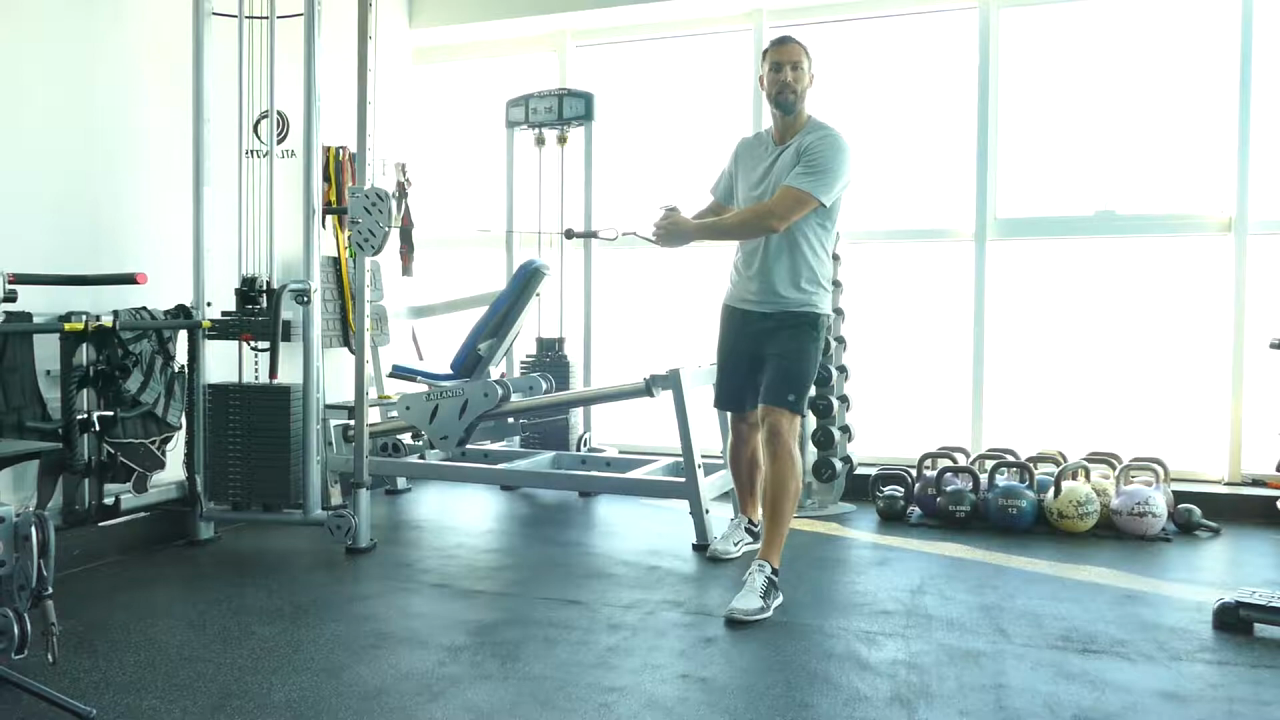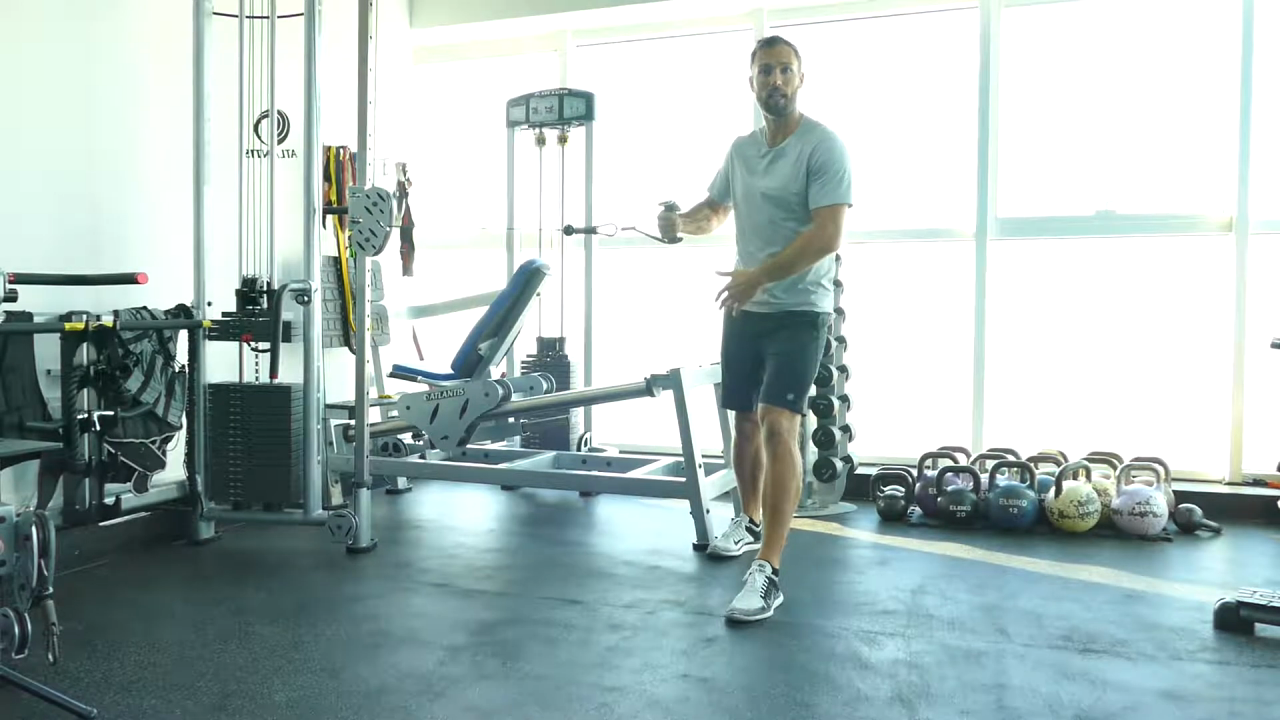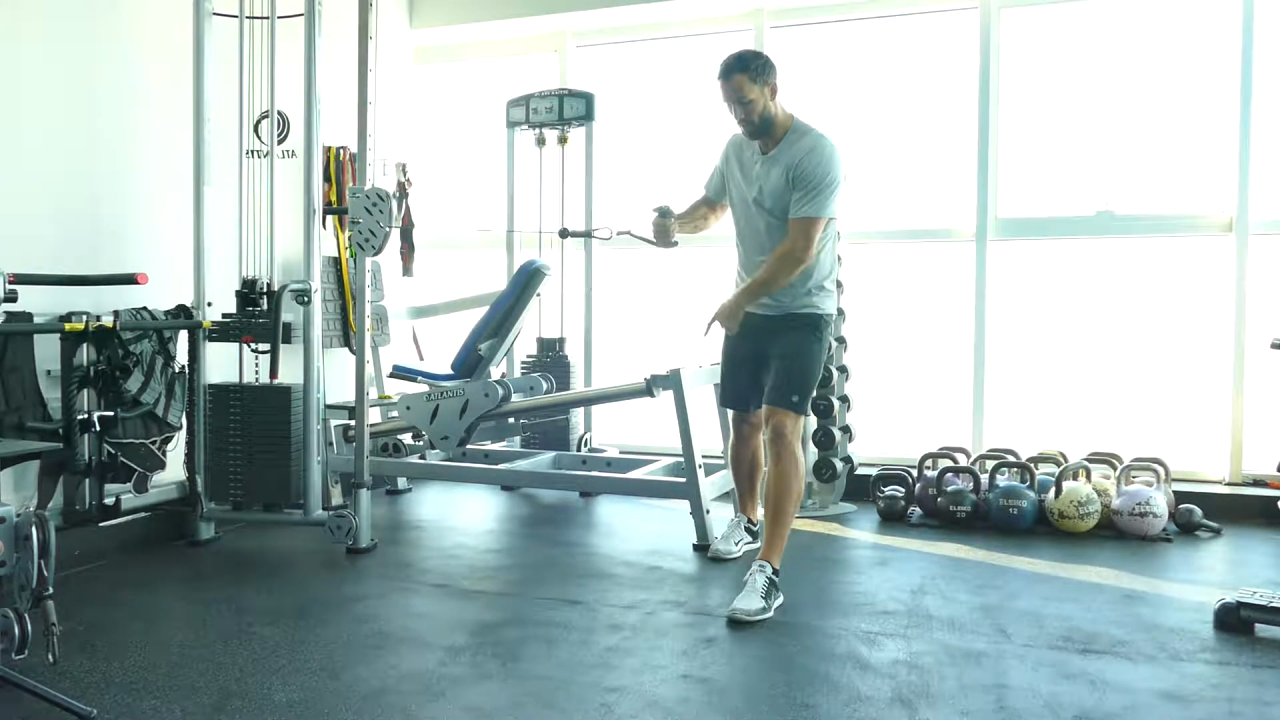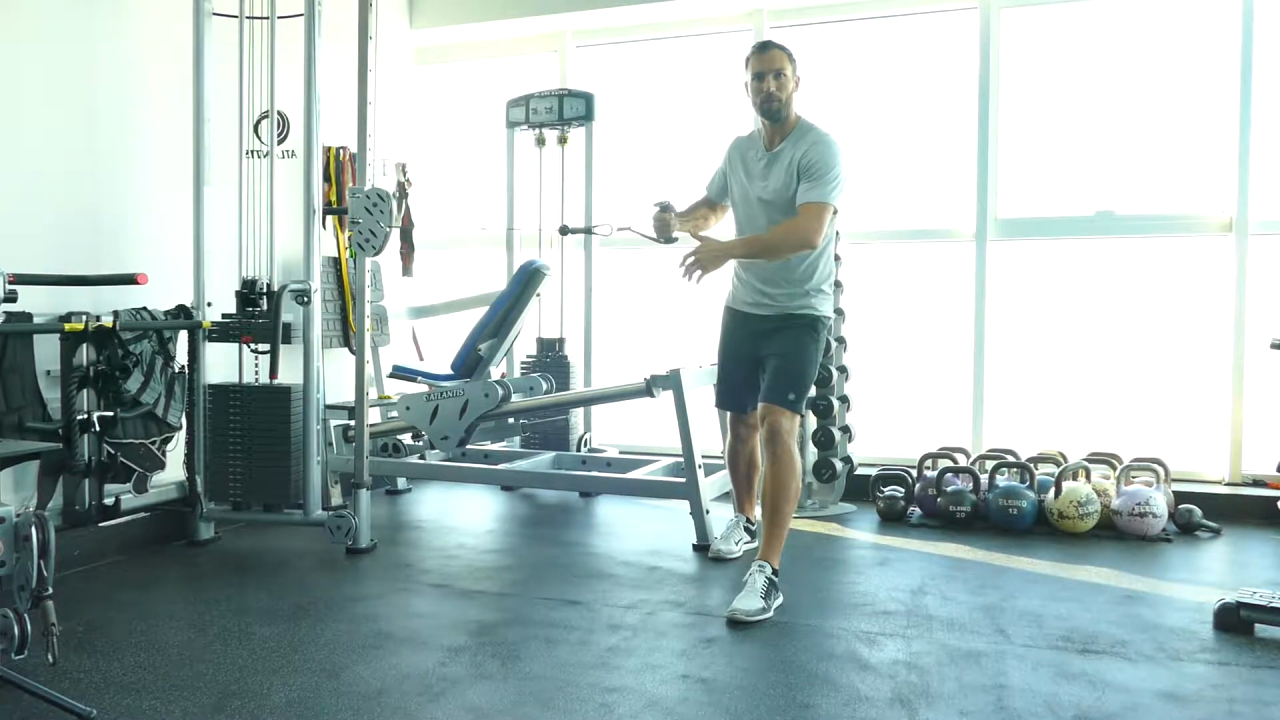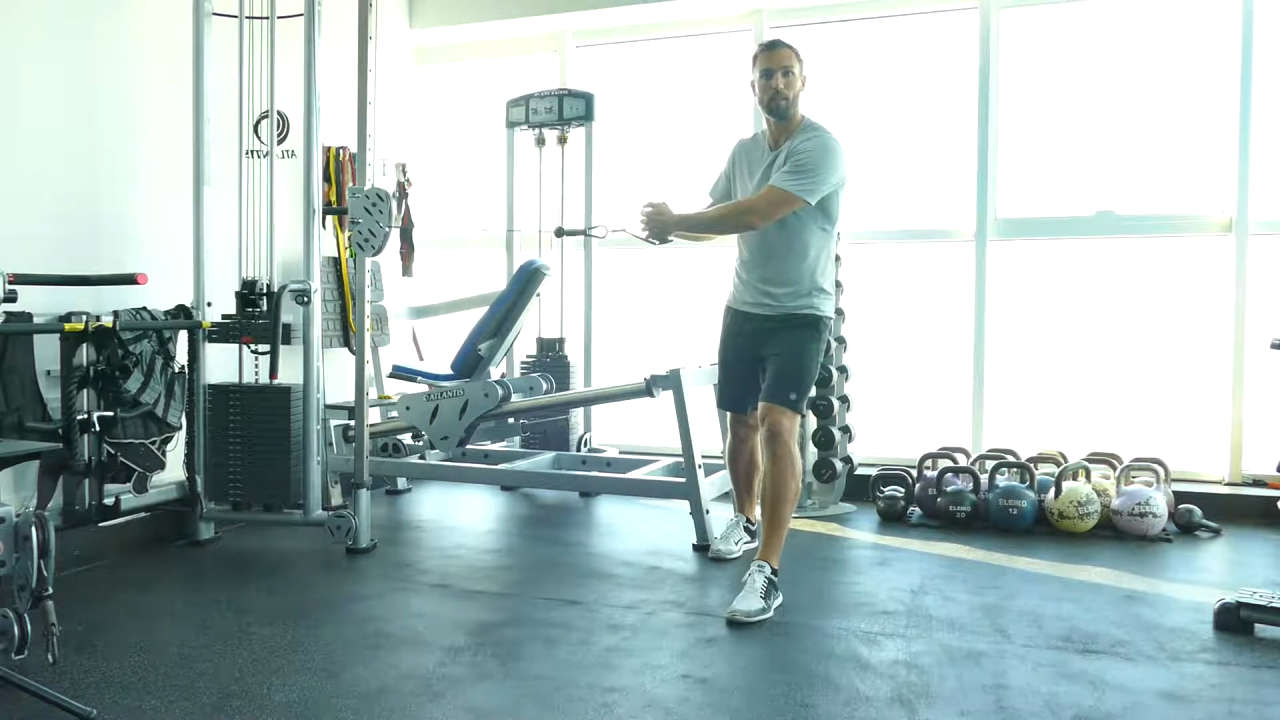
dt=1s
person 1, frame 1
left shoulder: (826, 145)
right shoulder: (746, 149)
left elbow: (774, 217)
right elbow: (719, 208)
left wrist: (690, 233)
right wrist: (683, 219)
left hip: (797, 312)
right hip: (742, 306)
left knee: (778, 426)
right knee: (742, 420)
left ankle: (768, 572)
right ankle: (748, 520)
person 1, frame 2
left shoulder: (823, 146)
right shoulder: (741, 149)
left elbow: (828, 236)
right elbow: (715, 209)
left wrist: (758, 276)
right wrist: (680, 220)
left hip: (798, 311)
right hip: (744, 308)
left knee: (779, 425)
right knee: (745, 421)
left ankle: (768, 572)
right ankle: (751, 520)
person 1, frame 3
left shoulder: (814, 152)
right shoulder: (736, 149)
left elbow: (800, 250)
right elbow: (711, 205)
left wrist: (739, 301)
right wrist: (675, 223)
left hip: (800, 312)
right hip: (747, 310)
left knee: (782, 428)
right knee: (744, 421)
left ankle: (768, 572)
right ankle: (747, 520)
person 1, frame 4
left shoulder: (817, 148)
right shoulder: (739, 149)
left elbow: (809, 232)
right elbow: (713, 204)
left wrist: (726, 250)
right wrist: (678, 219)
left hip: (798, 314)
right hip: (743, 308)
left knee: (778, 425)
right knee: (741, 421)
left ankle: (767, 572)
right ankle: (745, 519)
person 1, frame 5
left shoulder: (820, 148)
right shoulder: (744, 151)
left elbow: (754, 214)
right elbow: (718, 215)
left wrist: (674, 221)
right wrist: (672, 226)
left hip: (800, 314)
right hip: (744, 308)
left knee: (778, 425)
right knee: (742, 421)
left ankle: (767, 572)
right ankle: (745, 520)
